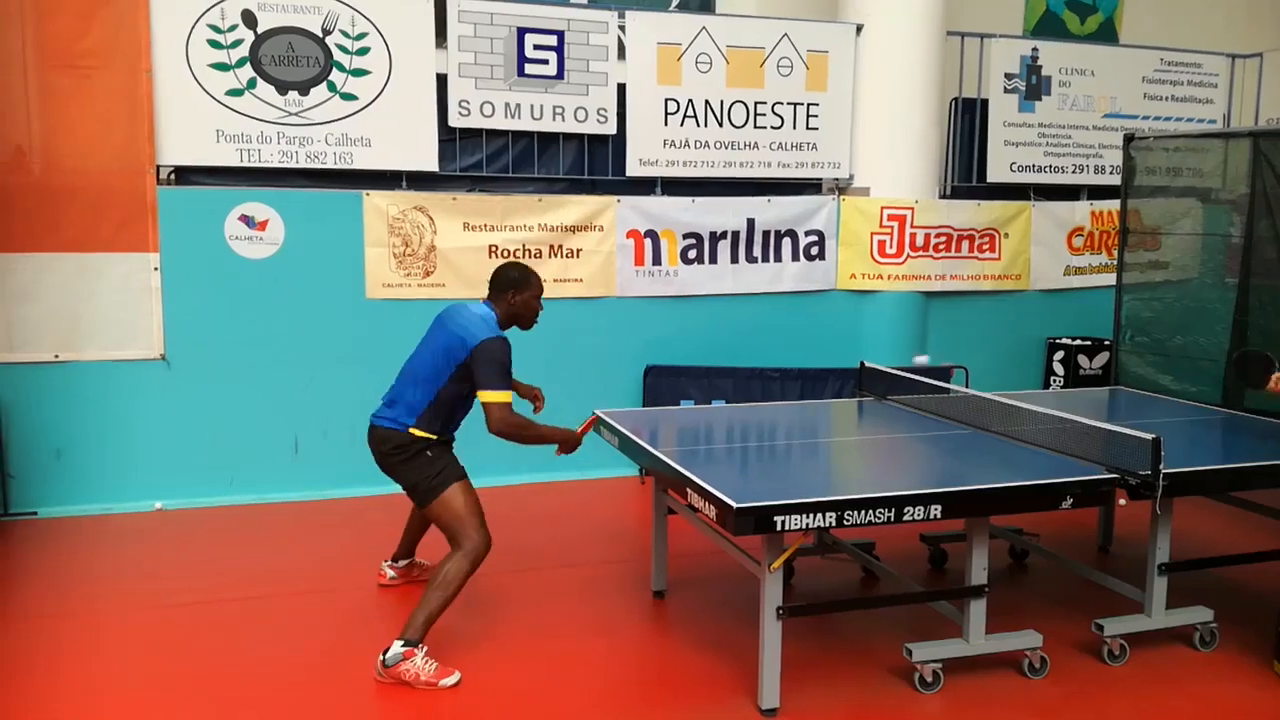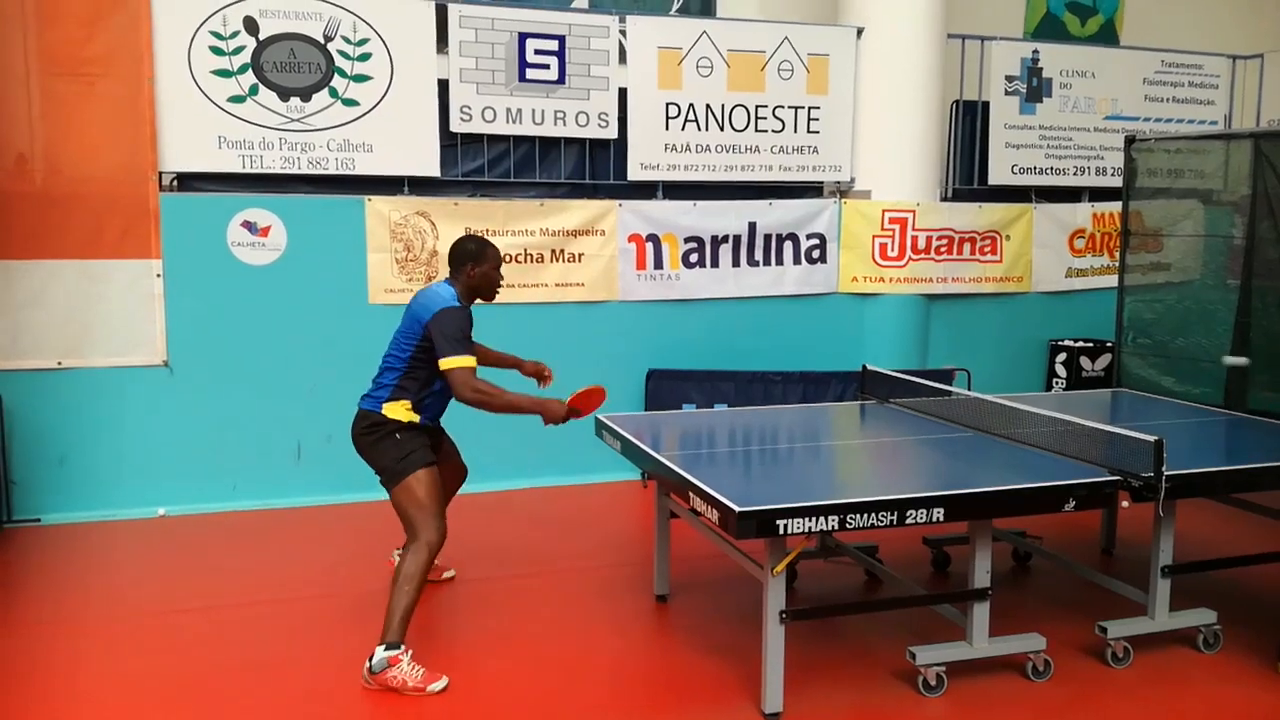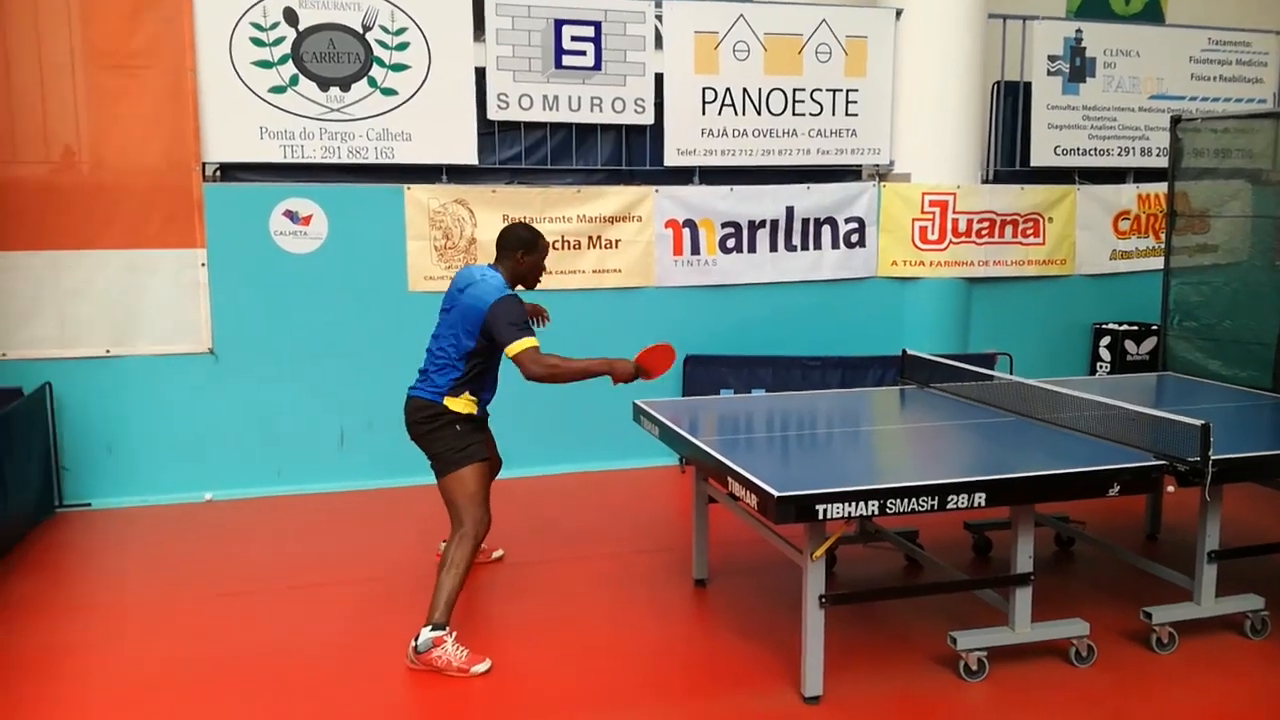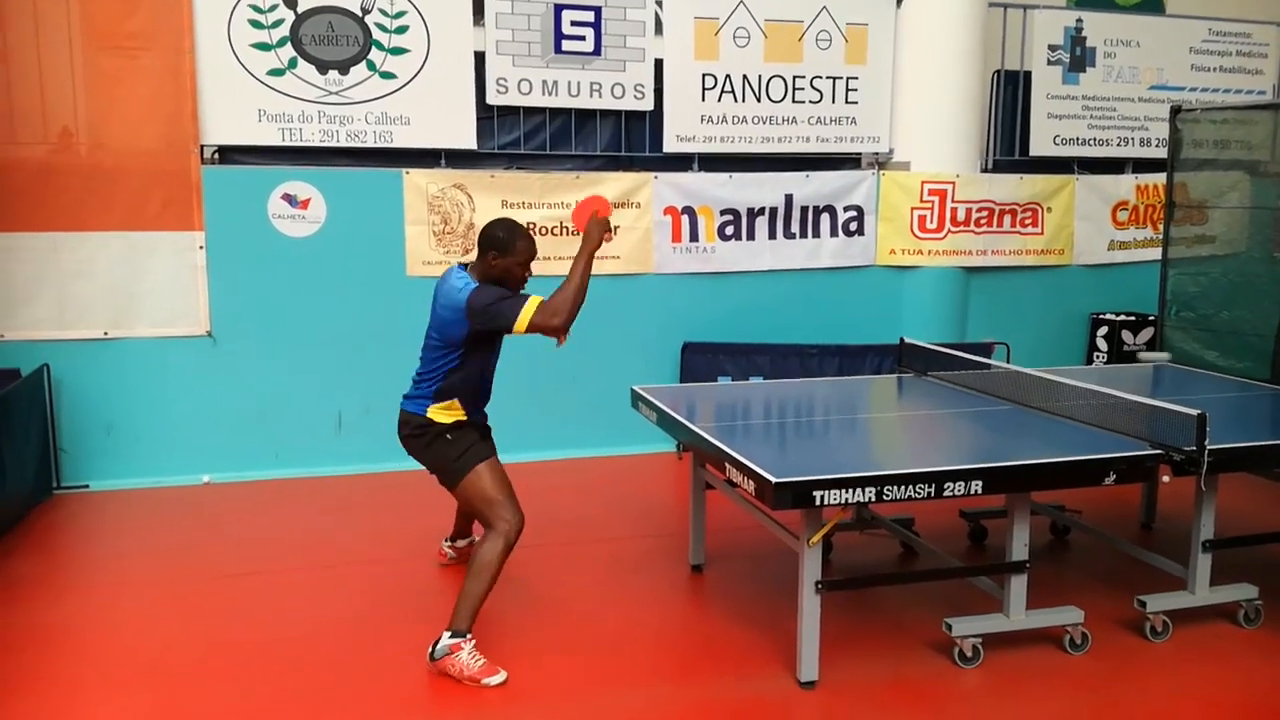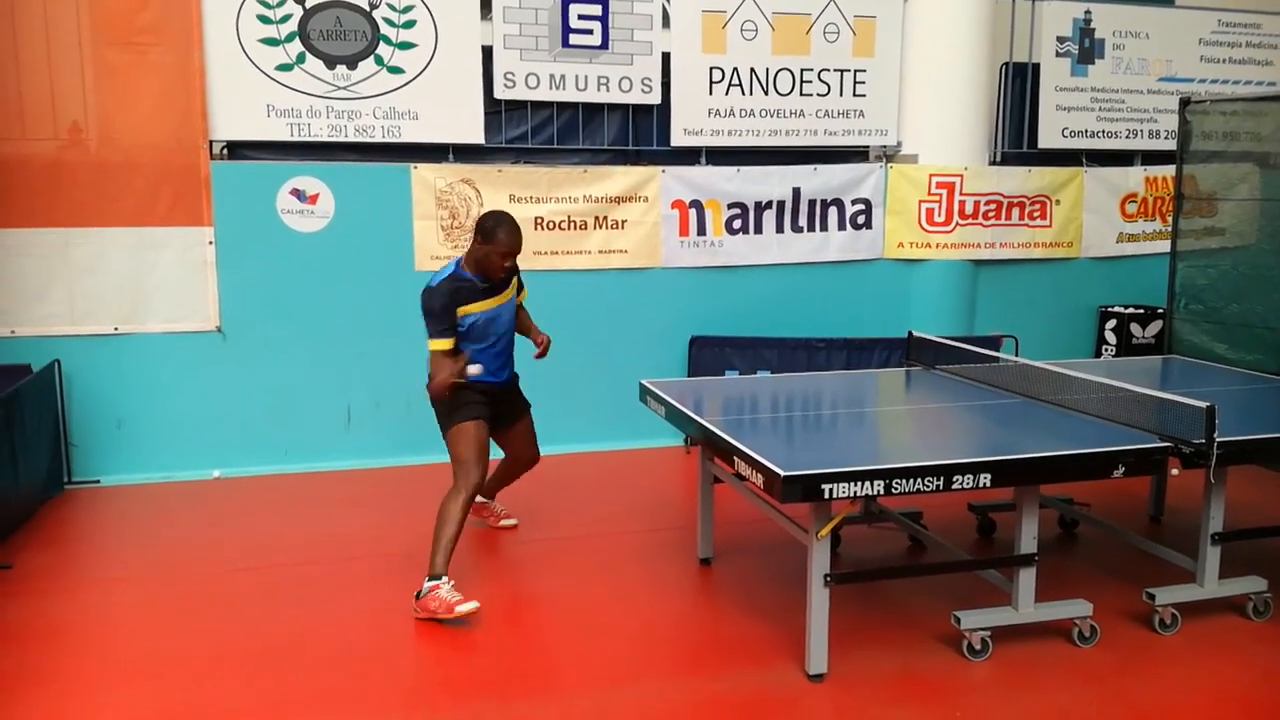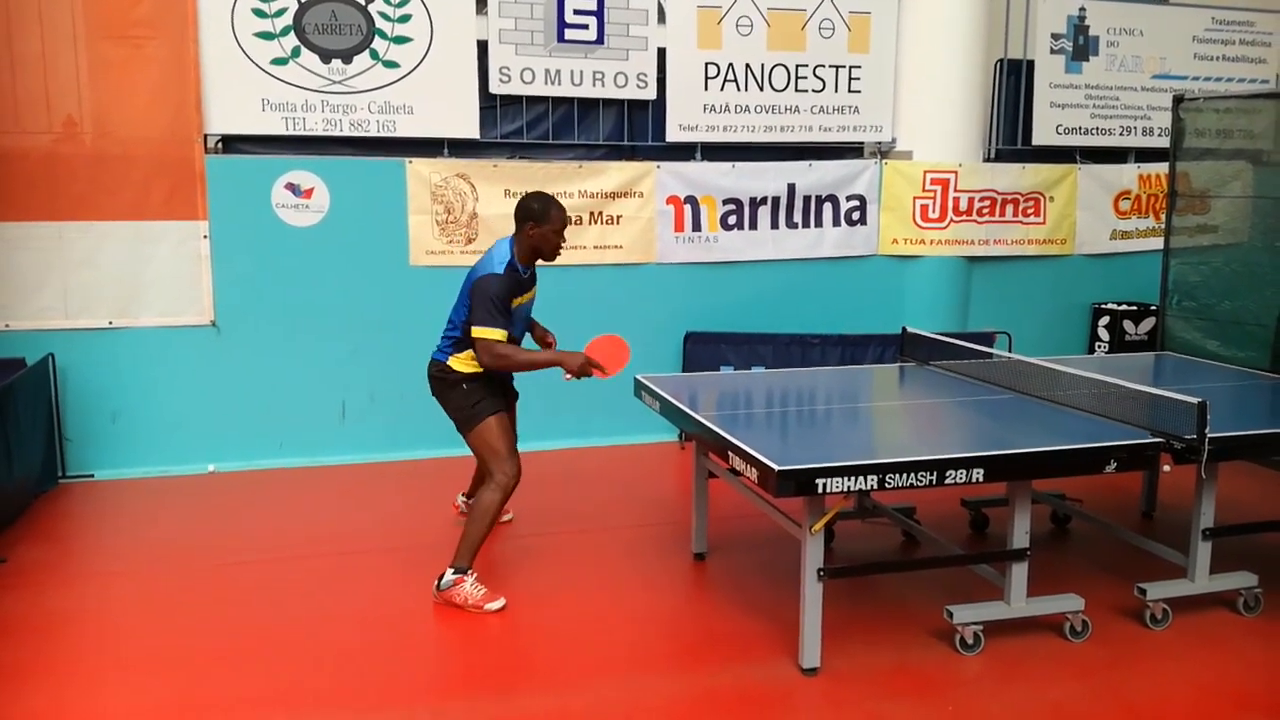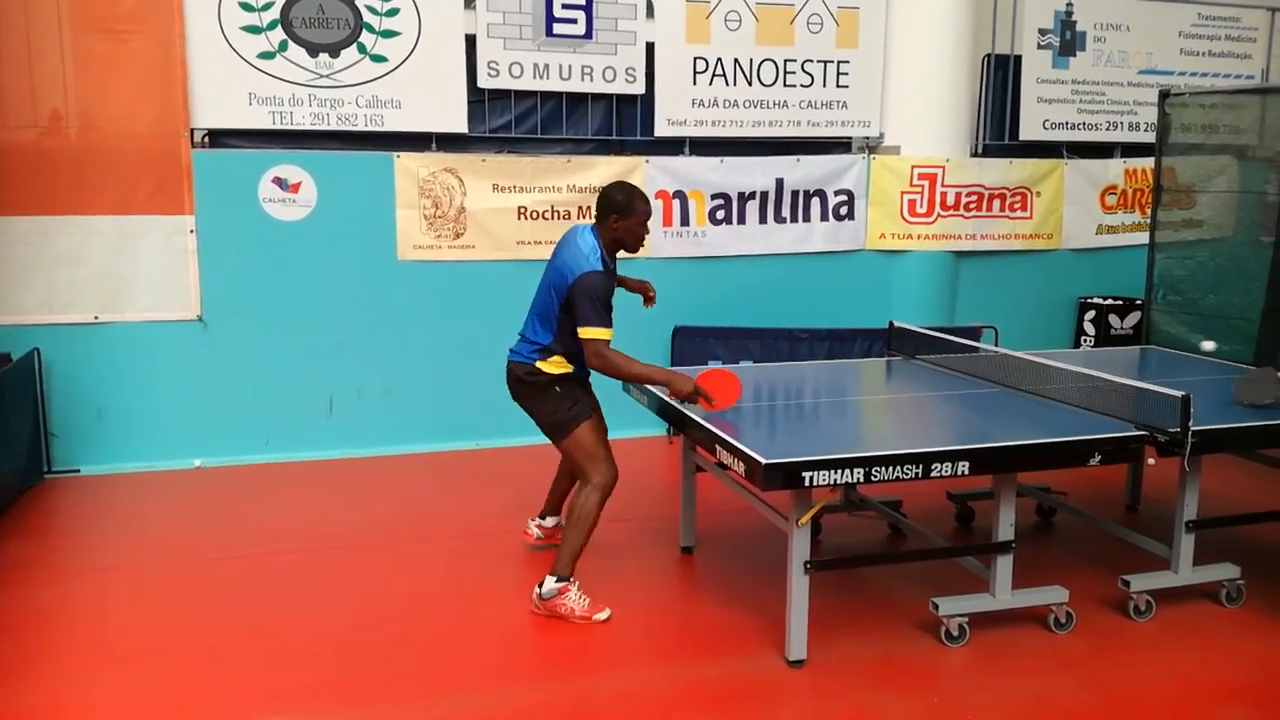
dt=0.7s
person 1, frame 1
left shoulder: (462, 312)
right shoulder: (492, 342)
right elbow: (500, 423)
left wrist: (518, 386)
right wrist: (561, 435)
left hip: (393, 429)
right hip: (408, 442)
left knee: (441, 492)
right knee: (474, 542)
left ankle: (399, 564)
right ankle: (401, 654)
person 1, frame 2
left shoulder: (442, 298)
right shoulder: (448, 312)
left elbow: (463, 350)
right elbow: (465, 387)
left wrist: (522, 365)
right wrist: (539, 406)
left hip: (408, 420)
right hip: (387, 425)
left knee: (452, 475)
right knee: (429, 533)
left ankle: (410, 562)
right ankle: (388, 656)
person 1, frame 3
left shoulder: (471, 276)
right shoulder: (504, 301)
right elbow: (533, 366)
left wrist: (526, 313)
right wrist: (612, 366)
left hip: (443, 405)
right hip: (444, 414)
left knee: (487, 468)
right knee: (475, 523)
left ankle: (455, 547)
right ankle: (431, 640)
person 1, frame 4
left shoulder: (462, 278)
right shoulder: (478, 300)
right elbow: (556, 317)
left wrist: (536, 313)
right wrist: (588, 248)
left hip: (453, 417)
right hip: (436, 427)
left knee: (484, 483)
right knee: (506, 521)
left ankle: (458, 542)
right ankle: (452, 644)
person 1, frame 5
left shoulder: (508, 271)
right shoulder: (443, 291)
left elbow: (516, 309)
right elbow: (441, 362)
left wrist: (535, 331)
right wrist: (447, 376)
left hip: (502, 385)
right hip: (461, 390)
left knee: (525, 456)
right knee: (469, 477)
left ankle: (482, 501)
right ankle: (434, 588)
person 1, frame 6
left shoulder: (522, 261)
right shoulder: (495, 278)
right elbow: (491, 353)
left wrist: (536, 329)
right wrist: (560, 358)
left hip: (486, 373)
right hip: (461, 375)
left knee: (500, 445)
right knee: (505, 473)
left ankle: (470, 501)
right ankle: (455, 579)
person 1, frame 7
left shoulder: (581, 234)
right shoulder: (591, 277)
right elbow: (599, 355)
left wrist: (627, 283)
right wrist: (668, 378)
left hip: (541, 367)
right hip: (541, 376)
left knee: (587, 444)
right knee: (602, 474)
left ankle: (547, 524)
right ankle: (555, 587)
